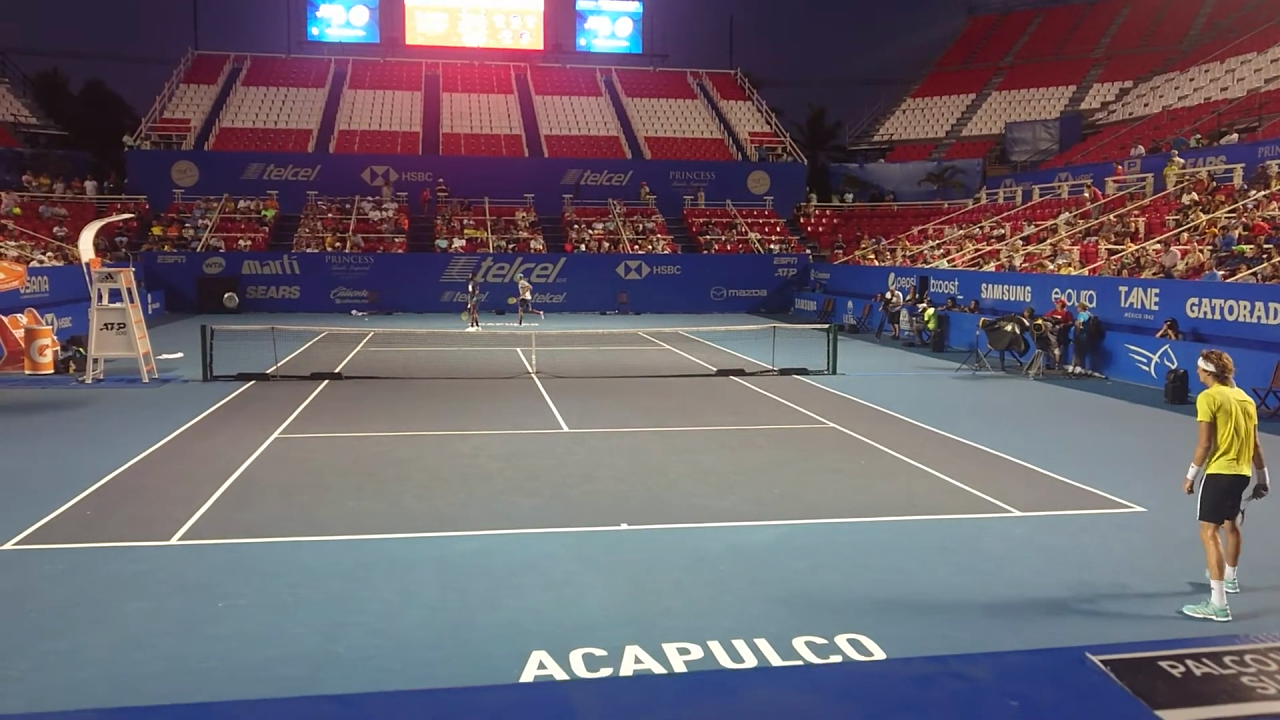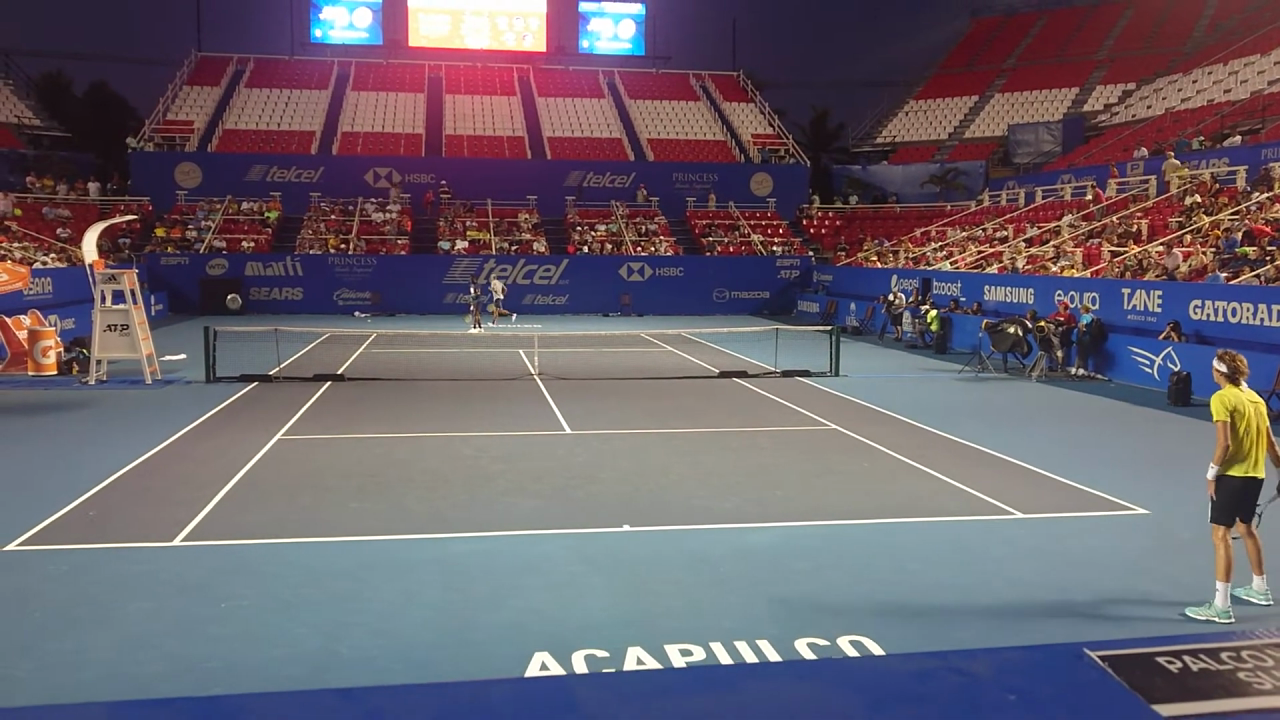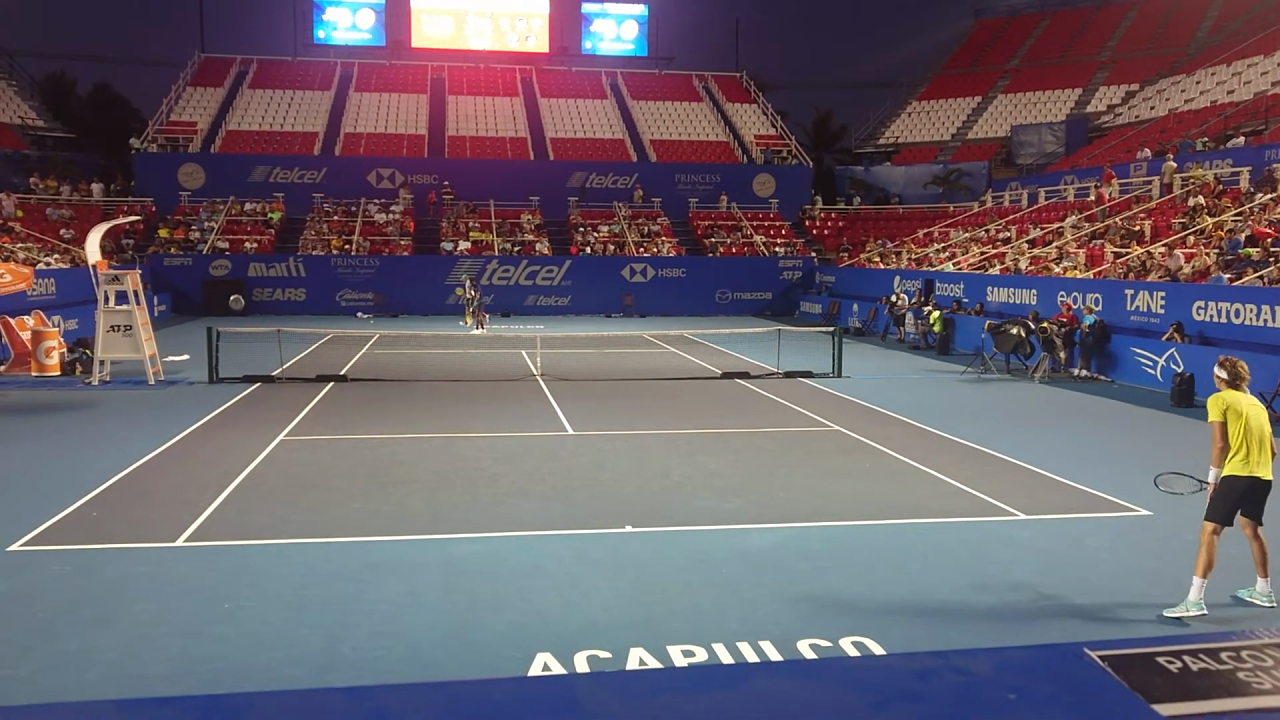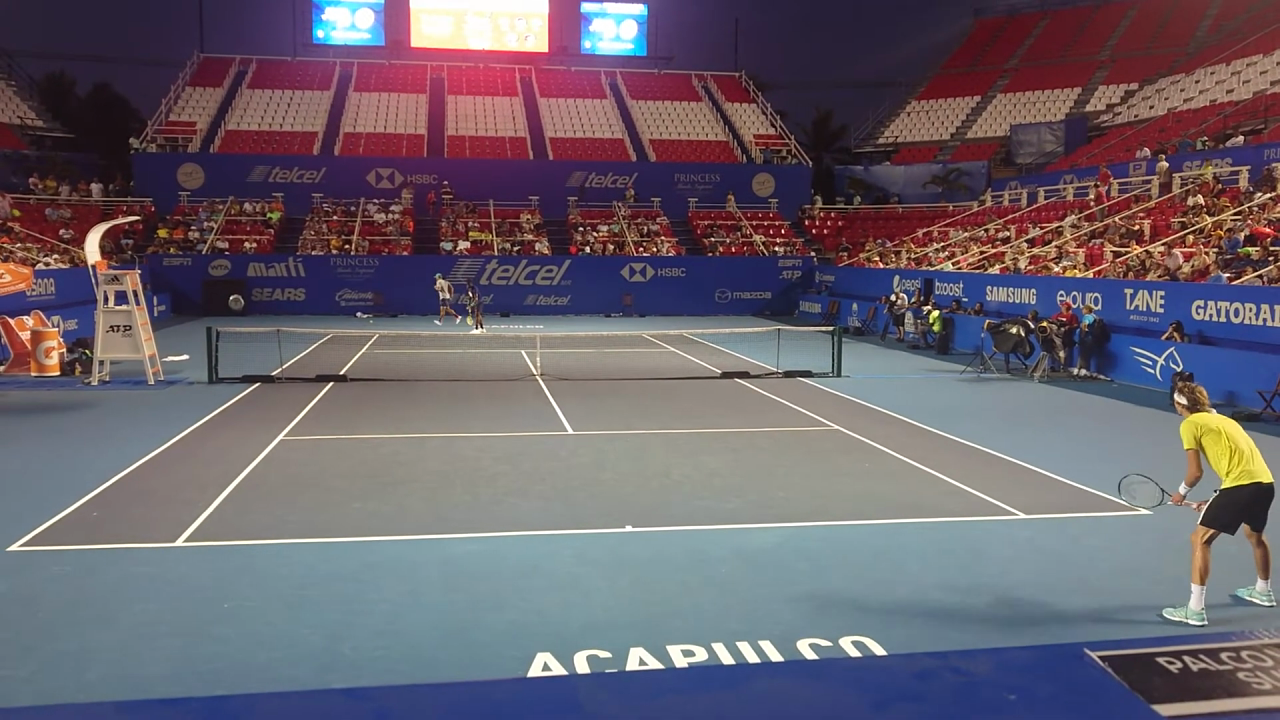
dt=0.4s
person 1, frame 1
left shoulder: (1208, 397)
right shoulder: (1245, 398)
left elbow: (1205, 444)
right elbow: (1255, 444)
left wrist: (1191, 475)
right wrist: (1262, 479)
left hip: (1219, 472)
right hip: (1242, 473)
left knee: (1209, 533)
right knee: (1231, 525)
left ankle: (1218, 604)
right ankle: (1229, 578)
person 1, frame 2
left shoulder: (1222, 398)
right shoulder: (1256, 398)
left elbow: (1224, 443)
left wrist: (1211, 475)
left hip: (1232, 475)
right hip: (1255, 476)
left knee: (1221, 536)
right knee: (1245, 528)
left ankle: (1221, 606)
person 1, frame 3
left shoulder: (1219, 400)
right shoulder: (1257, 403)
left elbow: (1220, 444)
left wrist: (1213, 479)
left hip: (1237, 476)
left knee: (1209, 533)
right knee: (1252, 530)
left ankle: (1194, 601)
person 1, frame 4
left shoulder: (1190, 424)
right shoulder: (1223, 420)
left elbow: (1195, 472)
left wrist: (1181, 493)
right wrist: (1213, 502)
left hip: (1241, 485)
right hip: (1265, 483)
left knee: (1200, 539)
right knee: (1255, 536)
left ankle: (1195, 609)
right ankle: (1263, 591)
